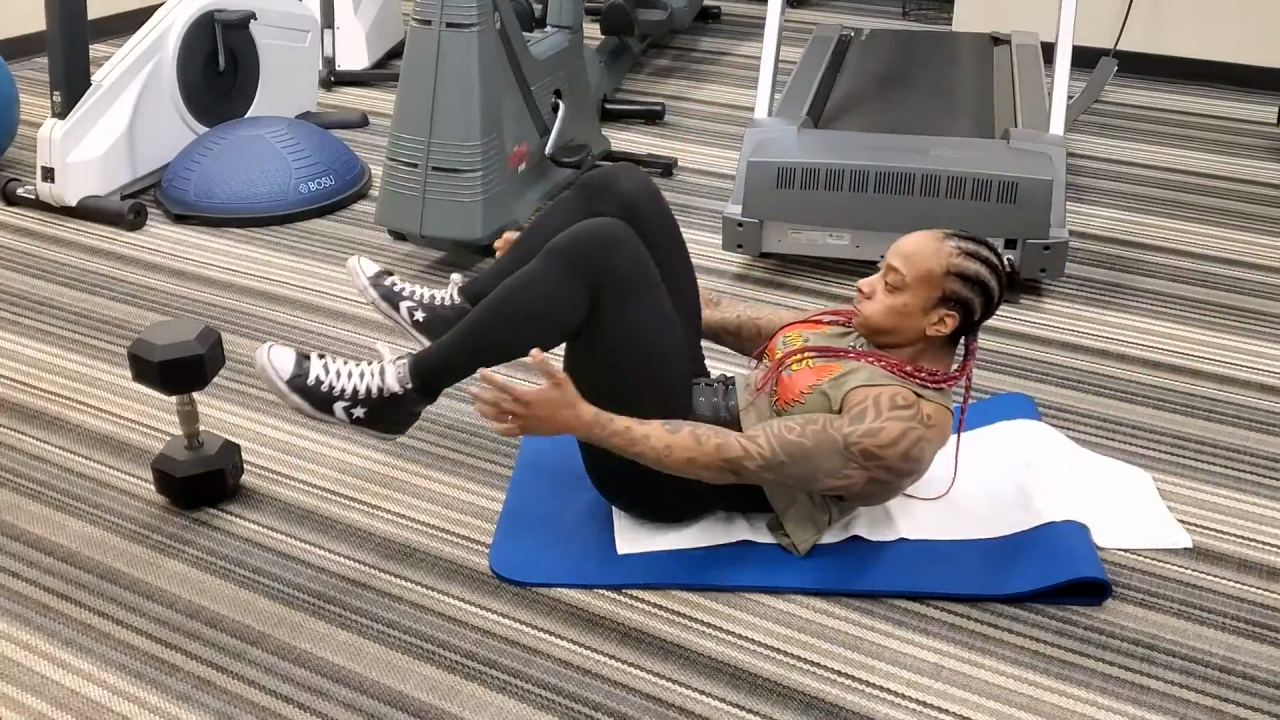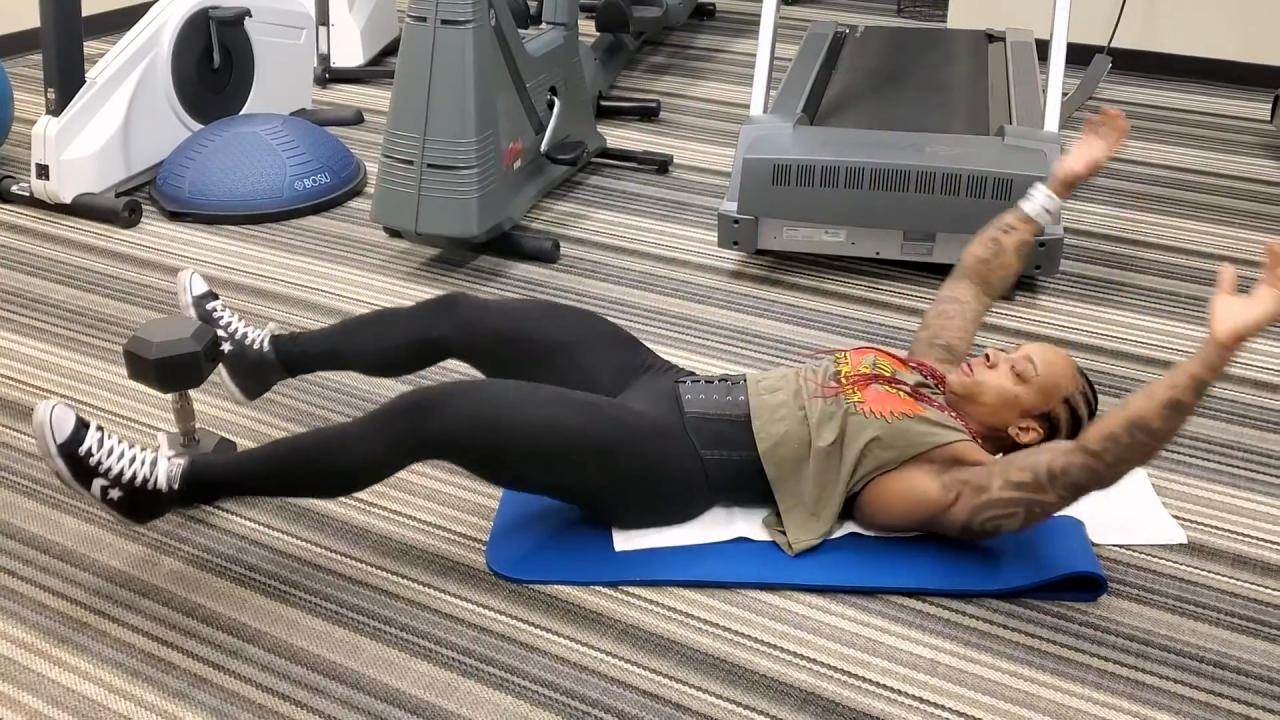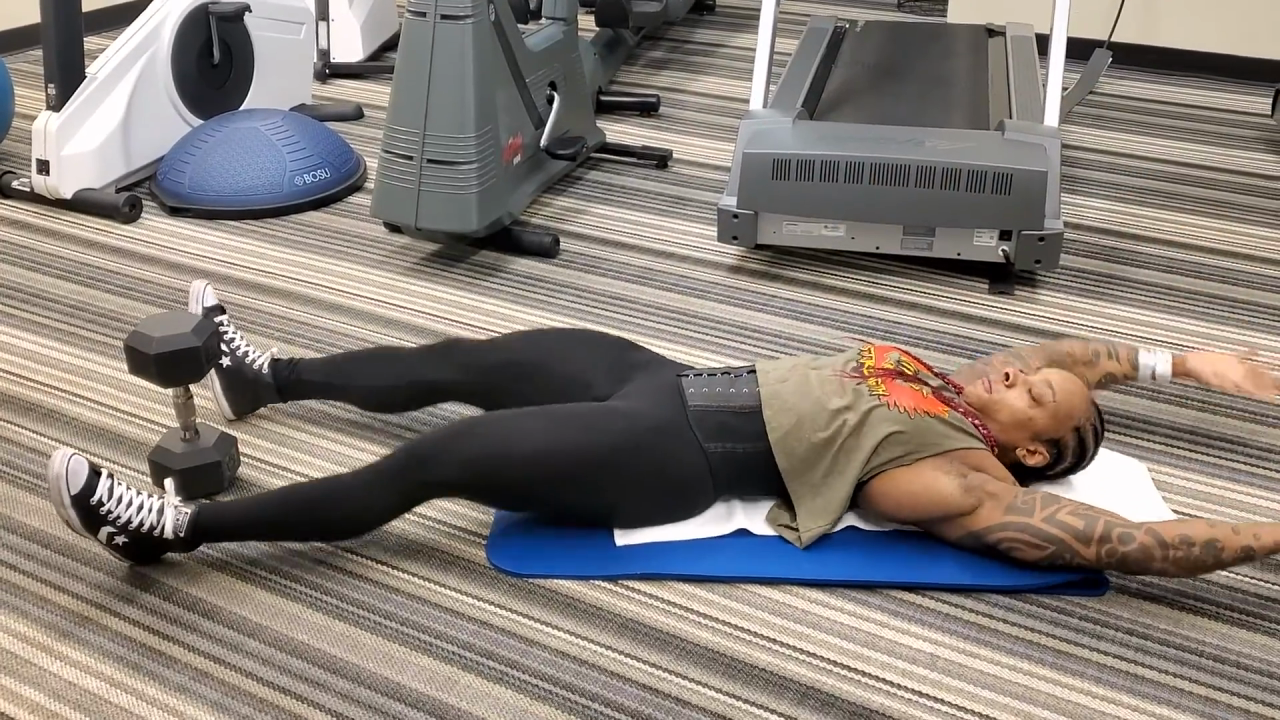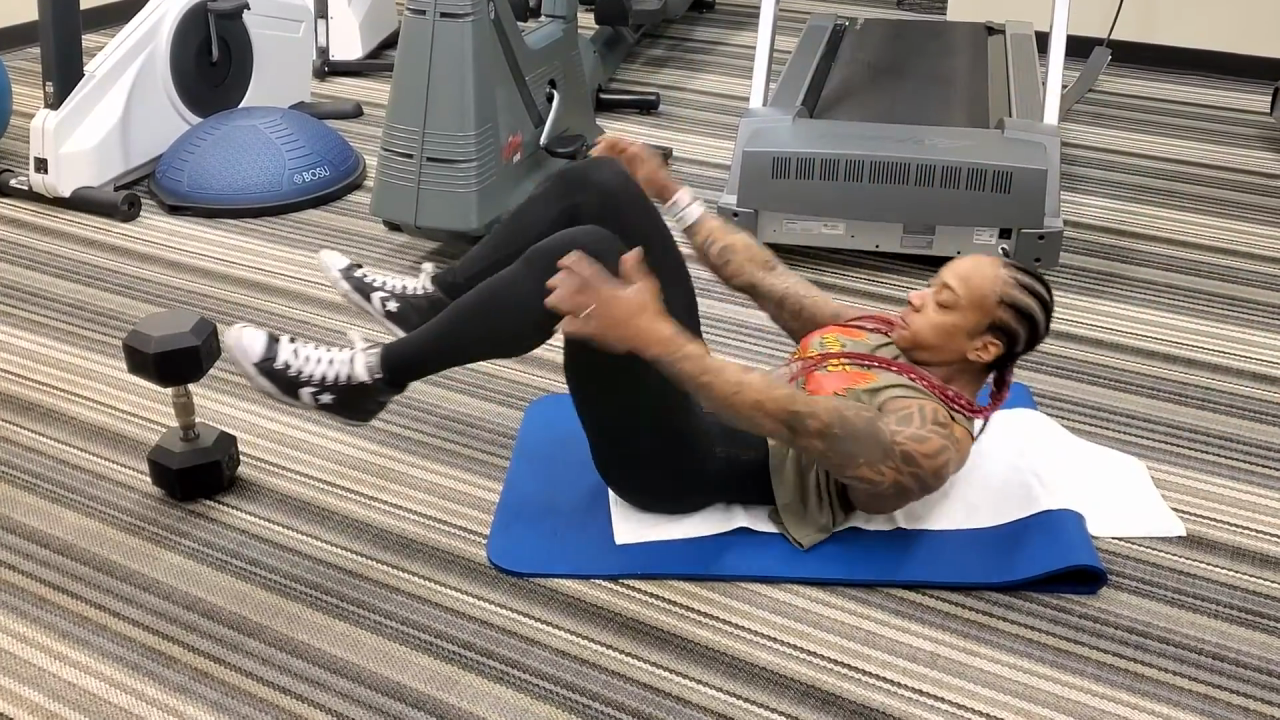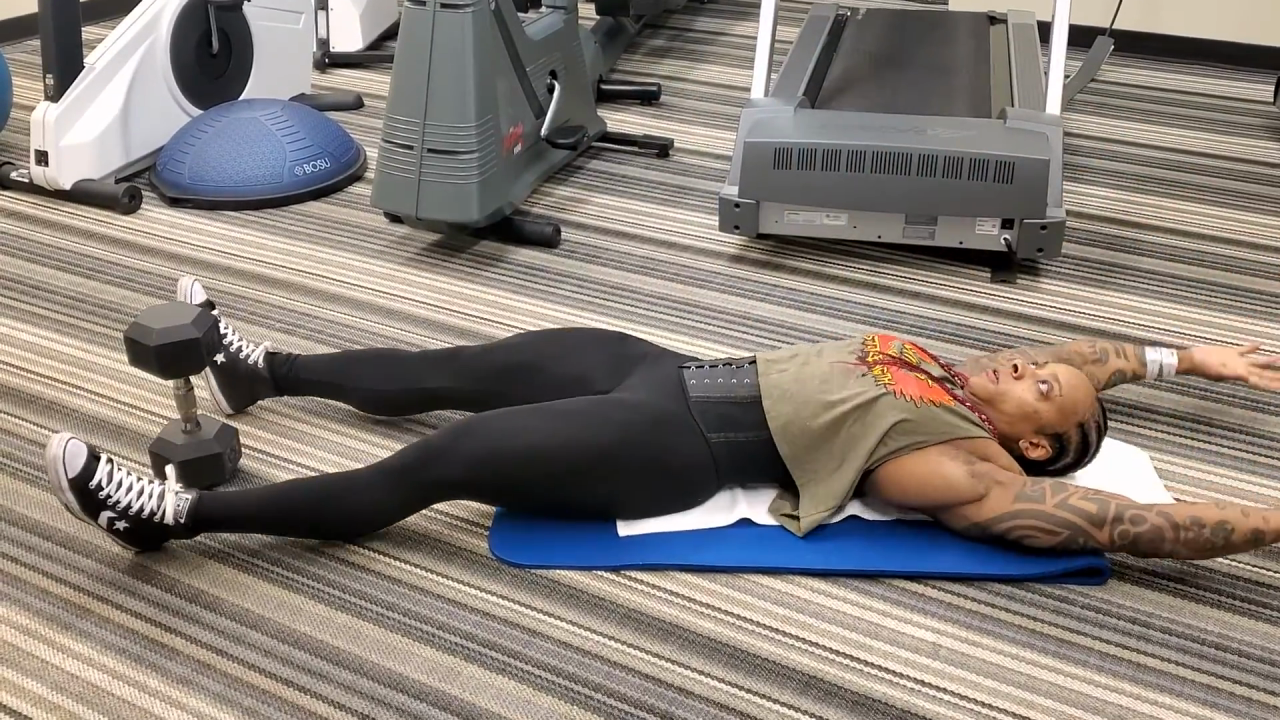
dt=1s
person 1, frame 1
left shoulder: (901, 426)
right shoulder: (874, 335)
left elbow: (745, 461)
right elbow: (723, 314)
left wrist: (583, 421)
left hip: (663, 476)
right hip: (690, 403)
left knee: (600, 246)
right knee: (622, 189)
left ankle: (398, 389)
right ankle: (455, 311)
person 1, frame 2
left shoulder: (966, 479)
right shoulder: (936, 375)
left elbow: (1086, 462)
right elbow: (978, 269)
right wrist: (1058, 183)
left hip: (665, 462)
right hip: (665, 384)
left knee: (424, 419)
right knee: (460, 317)
left ankle: (164, 481)
right ankle: (262, 356)
person 1, frame 3
left shoulder: (975, 485)
right shoulder: (963, 391)
left elbow: (1139, 542)
right elbow: (1061, 352)
right wrist: (1180, 360)
left hip: (667, 460)
right hip: (673, 384)
left knee: (430, 461)
right knee: (456, 365)
left ankle: (176, 524)
right ankle: (260, 372)
person 1, frame 4
left shoulder: (929, 442)
right shoulder: (895, 330)
left elbow: (786, 422)
right elbow: (764, 277)
left wrist: (651, 337)
right wrist: (668, 192)
left hip: (685, 464)
right hip: (703, 405)
left knee: (583, 252)
right knee: (603, 183)
left ankle: (376, 375)
right ankle: (429, 299)
person 1, frame 5
left shoulder: (980, 472)
right shoulder: (962, 381)
left elbow: (1124, 521)
right elbow: (1072, 347)
left hip: (672, 447)
right hip: (674, 372)
left knee: (429, 468)
right knee: (446, 370)
left ankle: (171, 513)
right ankle: (255, 366)
